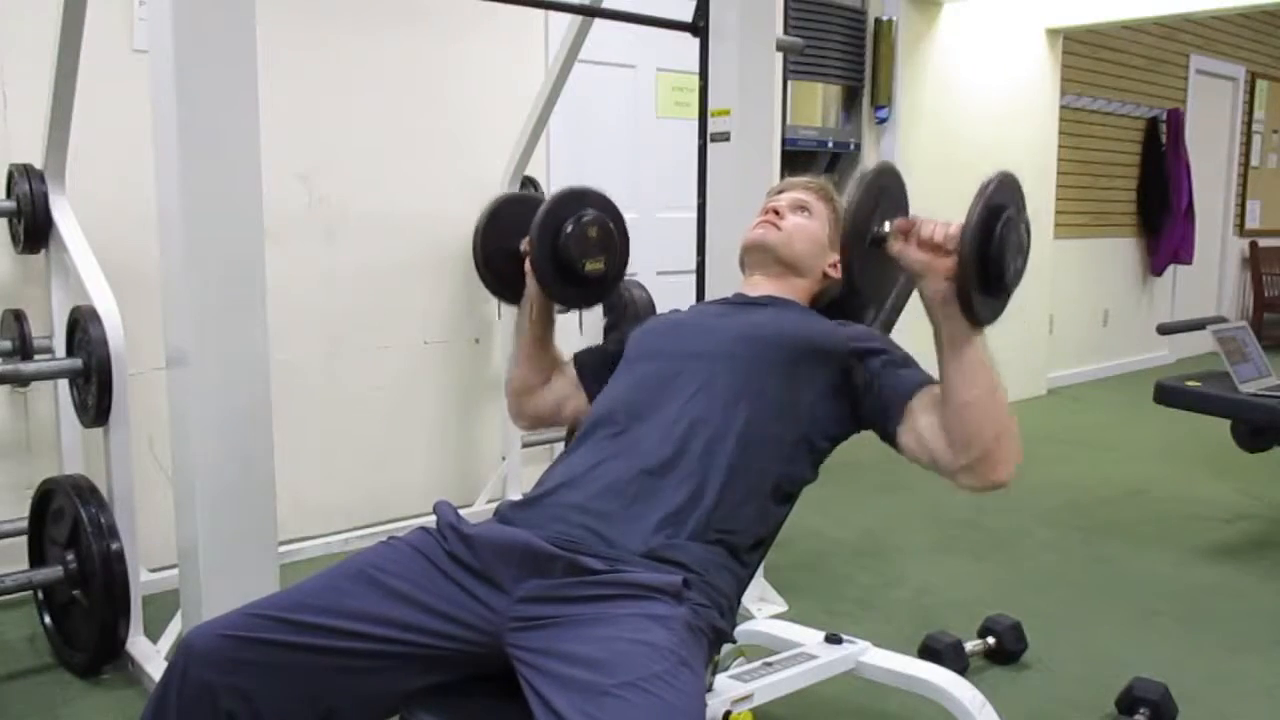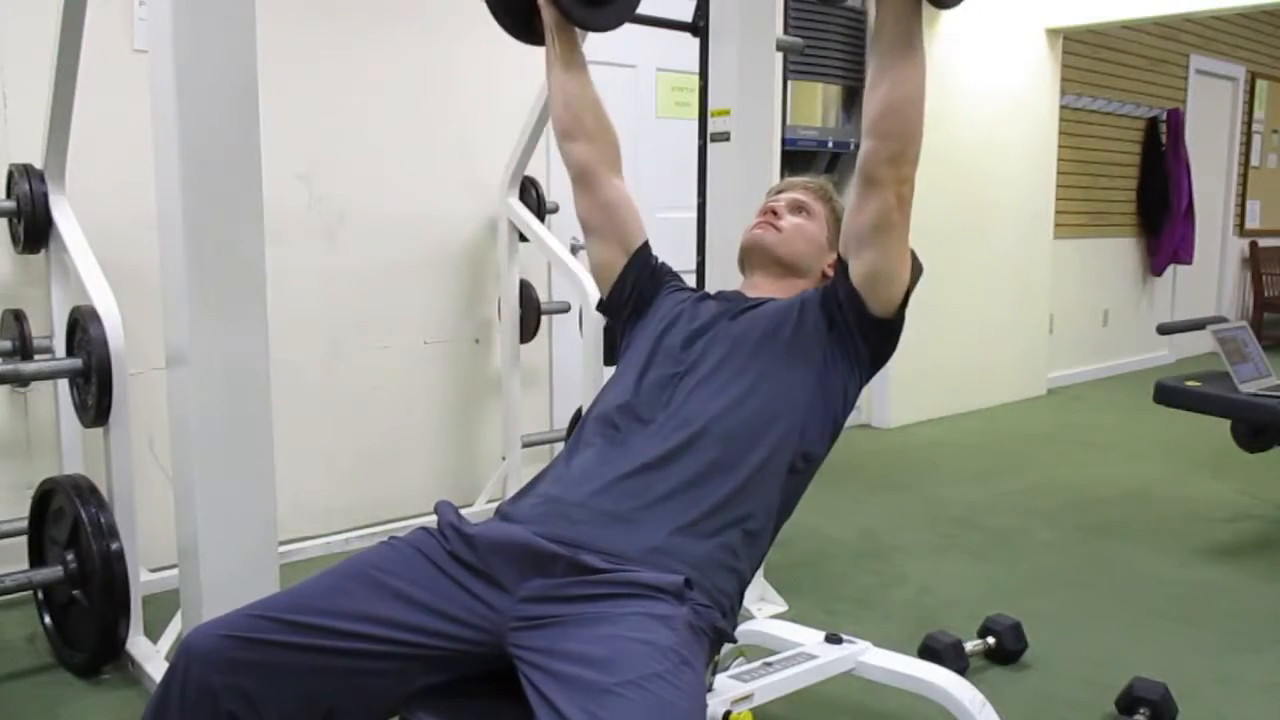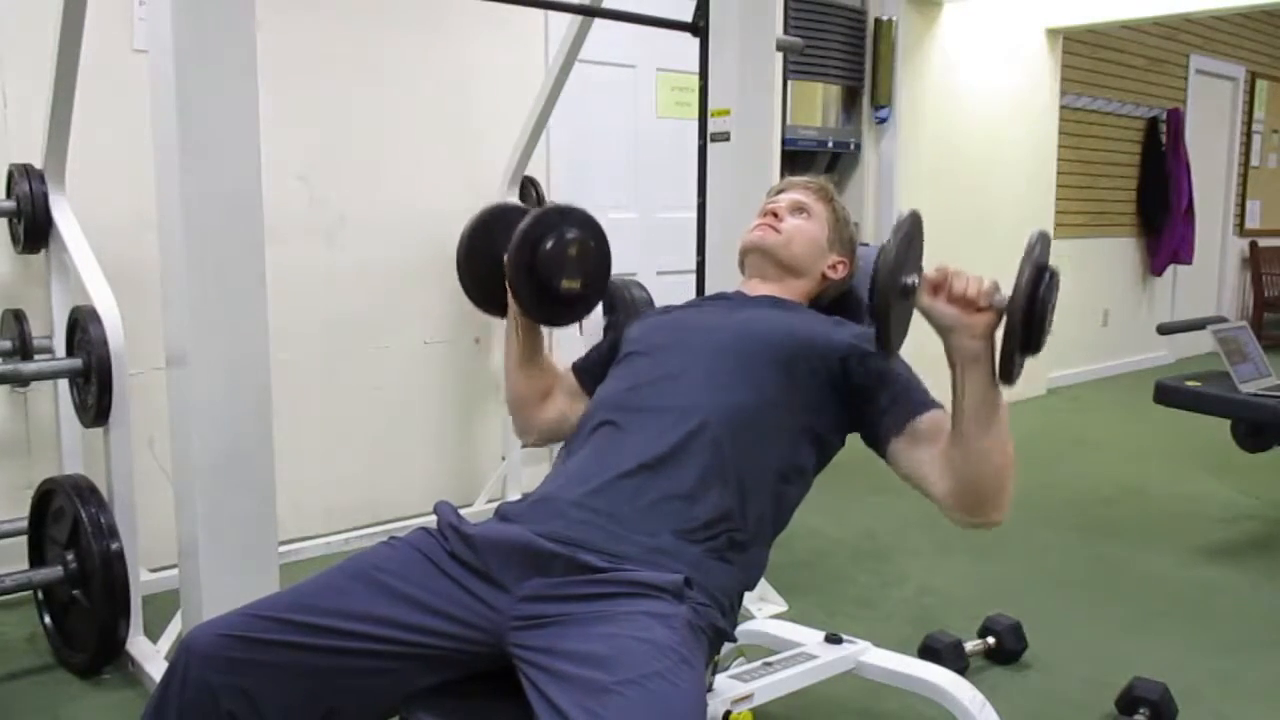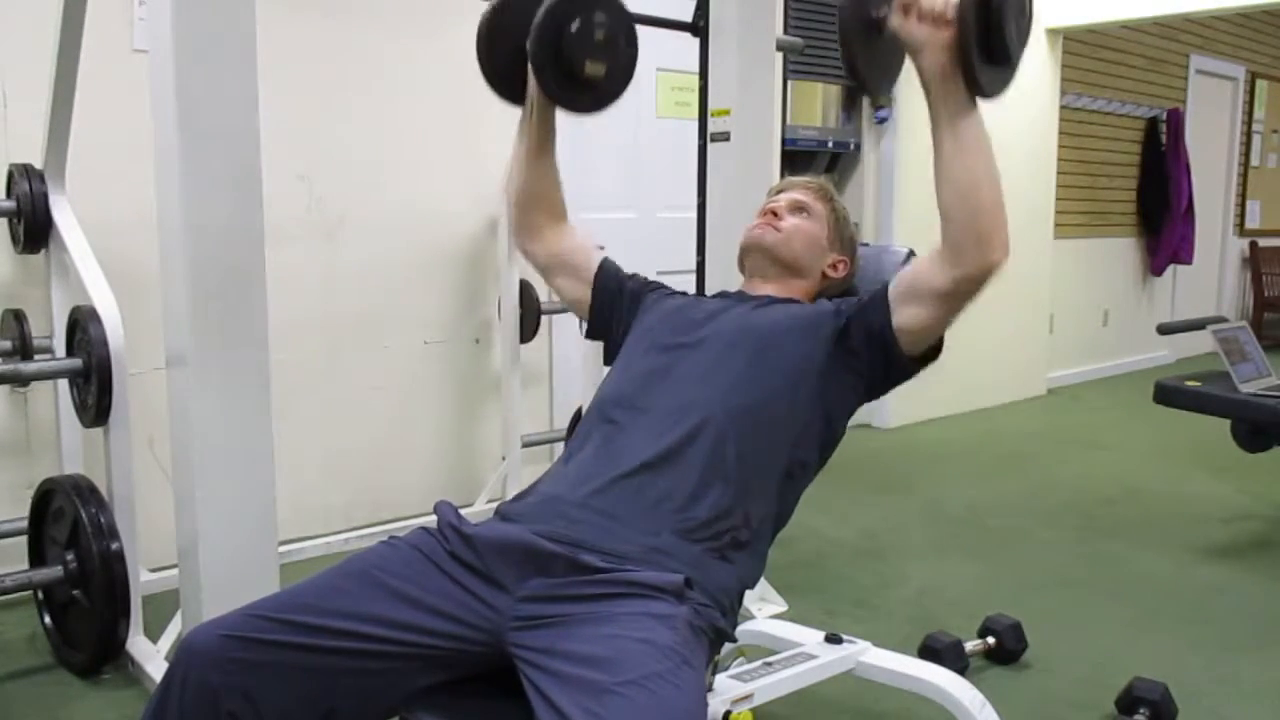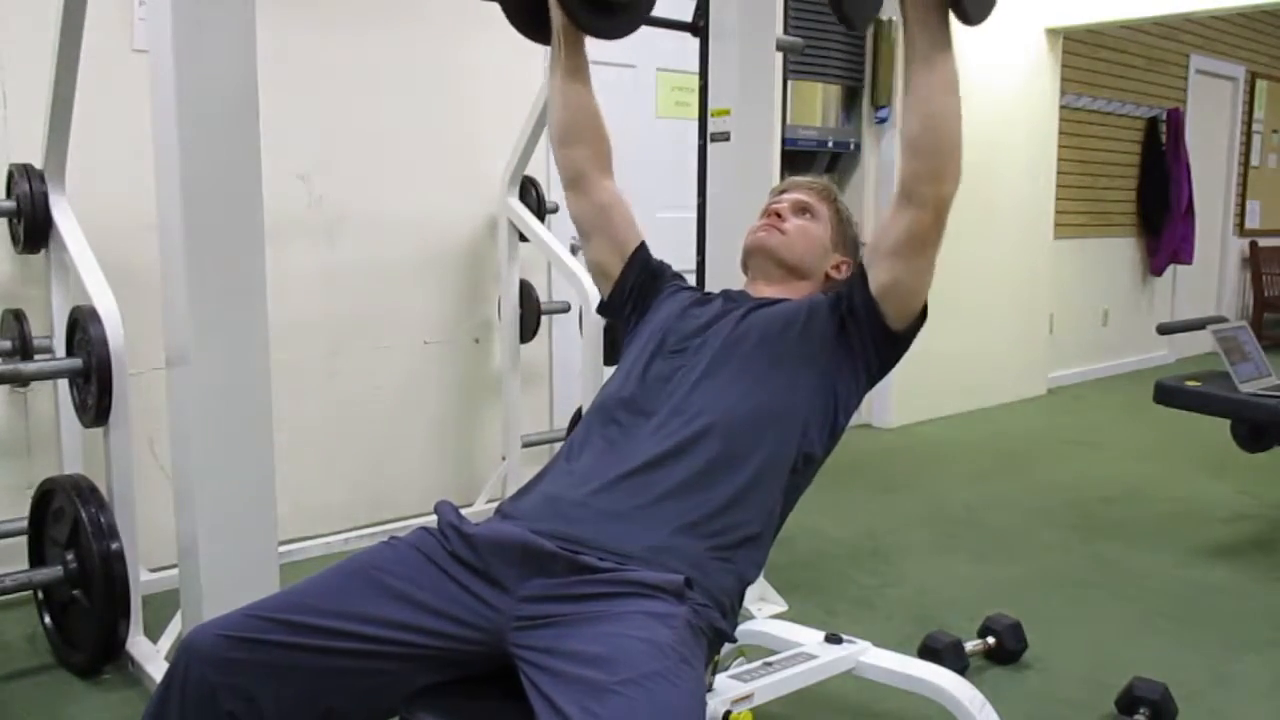
dt=1s
person 1, frame 1
left shoulder: (839, 347)
right shoulder: (660, 327)
left elbow: (984, 464)
right elbow: (533, 404)
left wrist: (947, 303)
right wrist: (539, 295)
left hip: (644, 593)
right hip: (496, 551)
person 1, frame 2
left shoulder: (832, 333)
right shoulder: (662, 305)
left elbow: (887, 176)
right elbow: (591, 165)
left hip: (643, 597)
right hip: (499, 550)
person 1, frame 3
left shoulder: (839, 349)
right shoulder: (656, 323)
left elbow: (976, 499)
right elbow: (535, 416)
left wrist: (970, 353)
right wrist: (523, 301)
left hip: (646, 595)
right hip: (497, 551)
person 1, frame 4
left shoulder: (837, 338)
right shoulder: (662, 312)
left elbow: (973, 260)
right elbow: (538, 236)
left wrist: (944, 80)
right wrist: (541, 99)
left hip: (641, 595)
right hip: (492, 552)
person 1, frame 5
left shoulder: (837, 336)
right shoulder: (664, 305)
left elbow: (922, 203)
right elbow: (586, 179)
left hip: (645, 593)
right hip: (500, 547)
